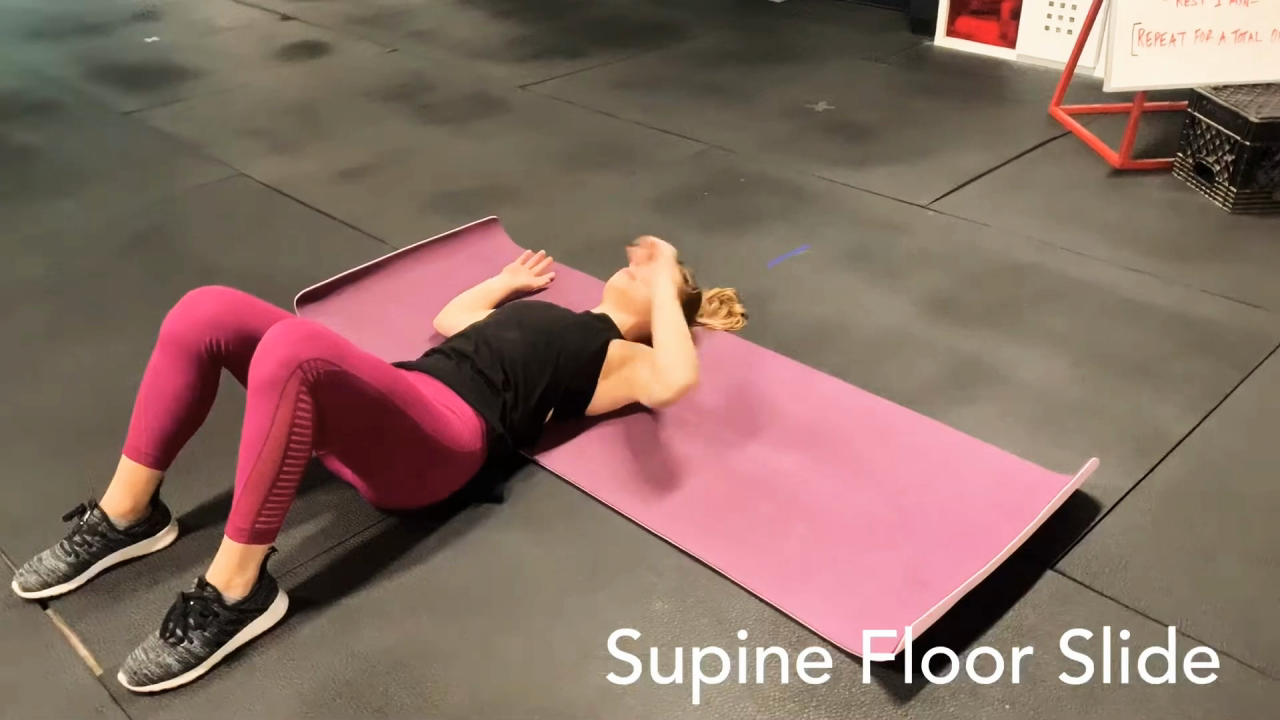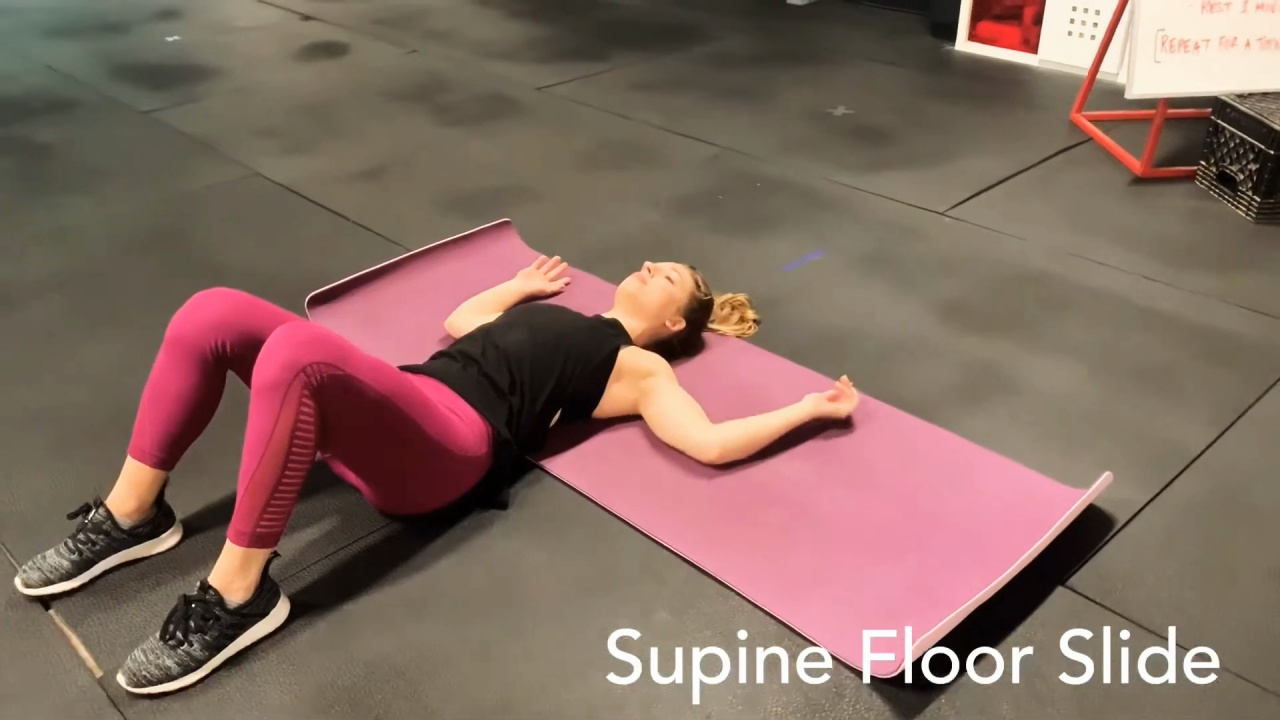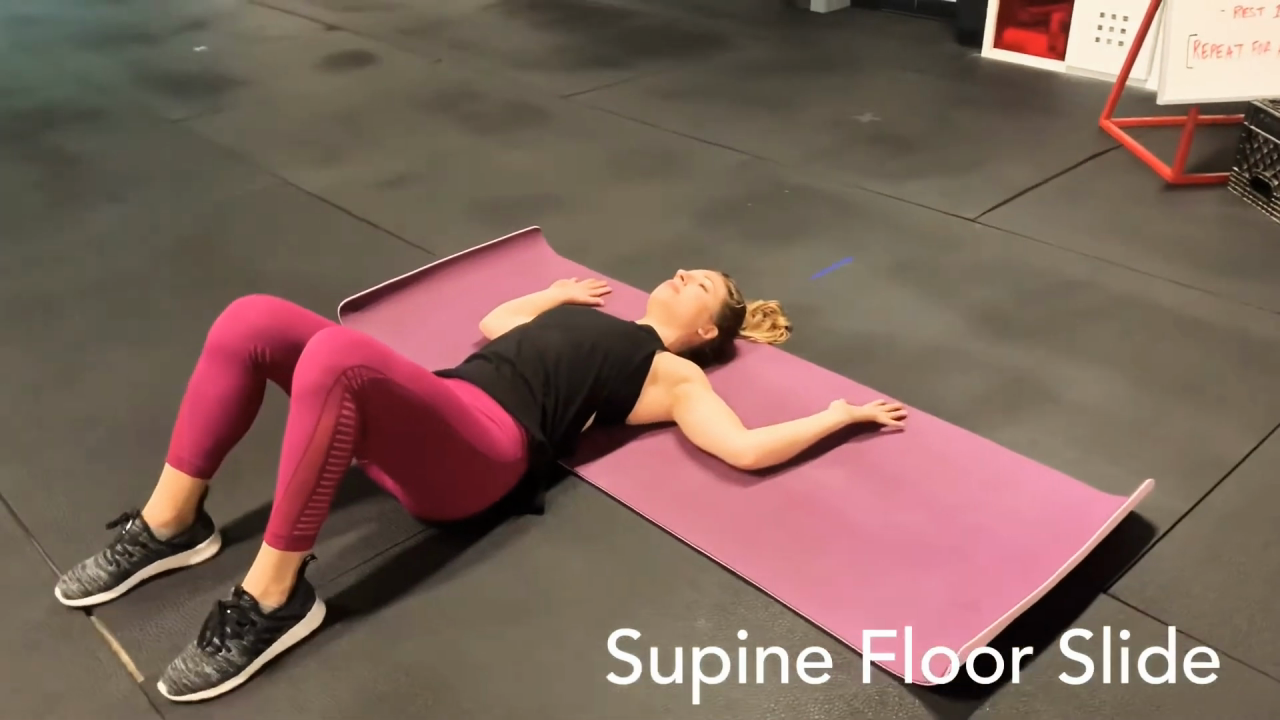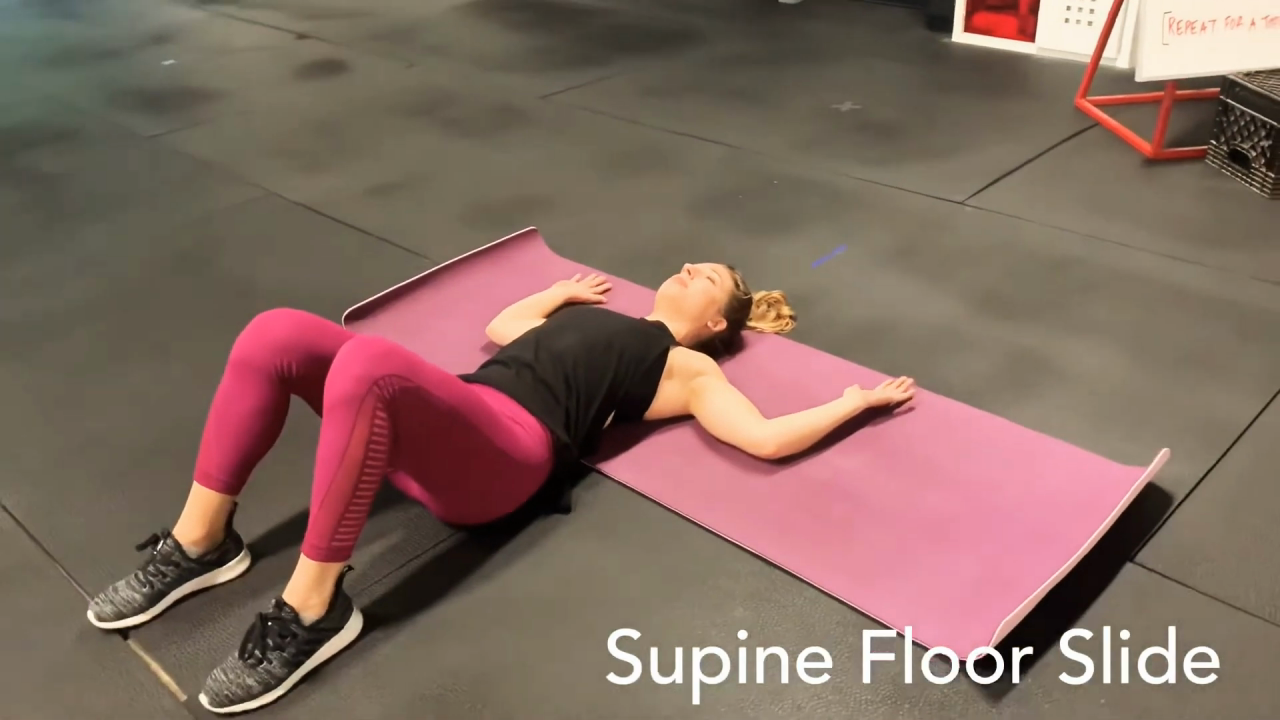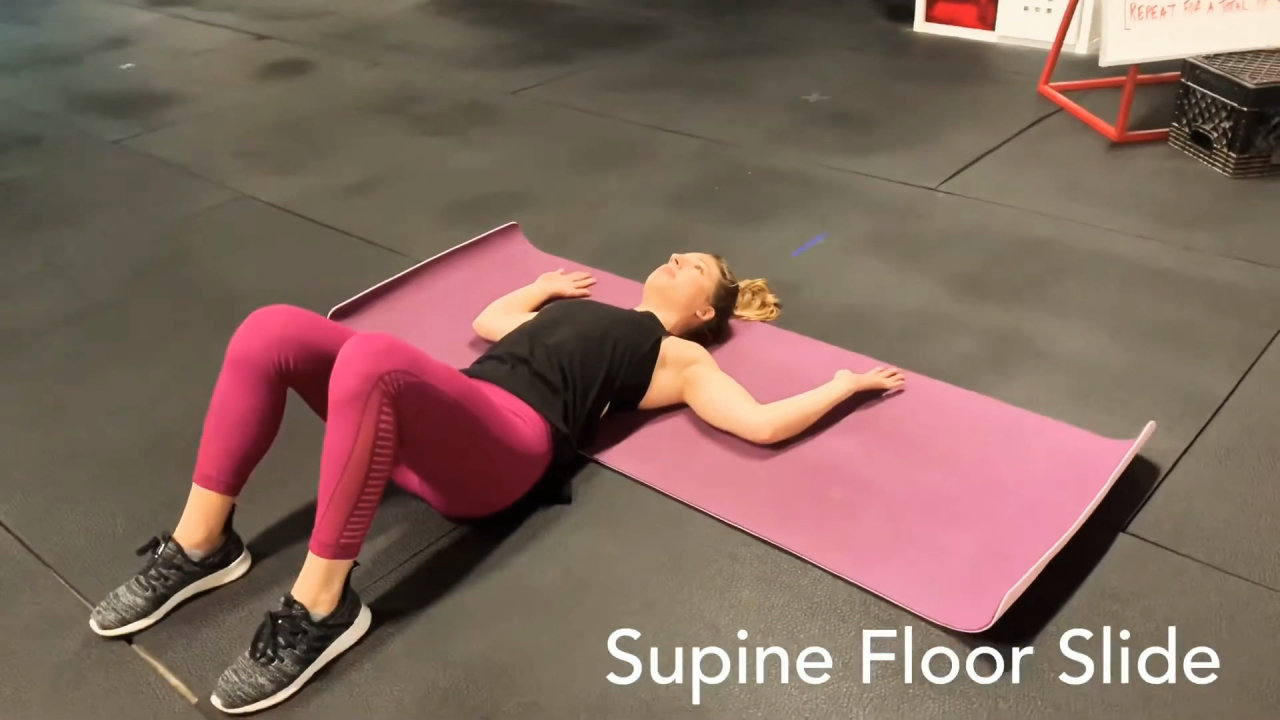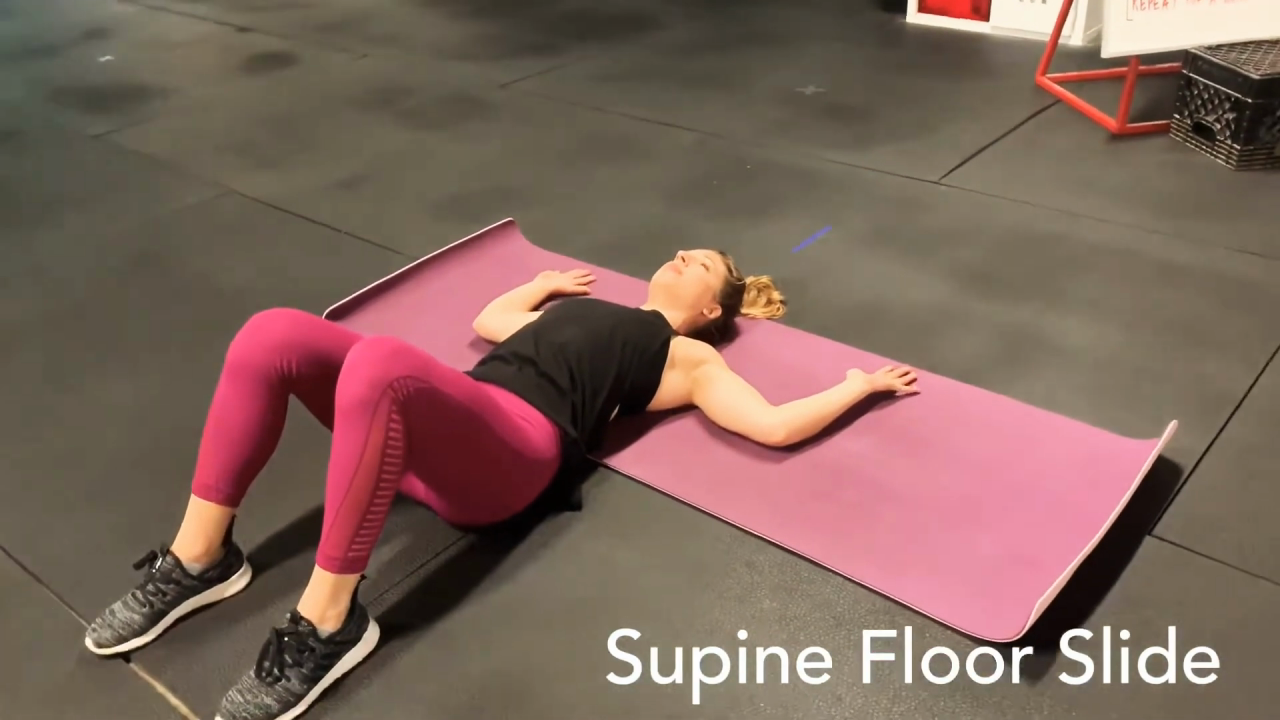
dt=0.7s
person 1, frame 1
left shoulder: (626, 359)
right shoulder: (546, 312)
left elbow: (676, 381)
right elbow: (448, 319)
left wrist: (661, 277)
right wrist: (507, 282)
left hip: (442, 438)
right hip: (389, 405)
left knee: (292, 348)
right knee: (207, 312)
left ankle: (236, 590)
right ankle: (126, 514)
person 1, frame 2
left shoulder: (640, 366)
right shoulder: (560, 315)
left elbow: (708, 441)
right elbow: (460, 322)
left wrist: (810, 407)
right wrist: (520, 284)
left hip: (448, 442)
right hip: (393, 407)
left knee: (293, 351)
right knee: (213, 313)
left ankle: (239, 592)
right ankle: (132, 516)
person 1, frame 3
left shoulder: (671, 372)
right shoulder: (586, 317)
left elbow: (745, 447)
right elbow: (493, 321)
left wrist: (841, 413)
right wrist: (556, 292)
left hip: (480, 449)
right hip: (424, 414)
left knee: (335, 353)
right knee: (252, 320)
left ankle: (273, 596)
right ankle: (170, 524)
person 1, frame 4
left shoulder: (687, 368)
right shoulder: (591, 315)
left elbow: (766, 437)
right elbow: (500, 326)
left wrist: (857, 401)
right wrist: (563, 289)
left hip: (507, 451)
right hip: (442, 426)
left knee: (366, 362)
right knee: (275, 335)
left ankle: (312, 607)
right ankle: (201, 541)
person 1, frame 5
left shoulder: (679, 356)
right shoulder: (580, 310)
left elbow: (762, 422)
right elbow: (488, 320)
left wrist: (848, 382)
right wrist: (547, 285)
left hip: (505, 442)
right hip: (438, 417)
left knee: (371, 357)
right knee: (271, 331)
left ankle: (321, 604)
right ankle: (200, 544)
person 1, frame 6
left shoulder: (687, 357)
right shoulder: (581, 306)
left elbow: (775, 424)
right elbow: (489, 319)
left wrist: (858, 383)
right wrist: (546, 280)
left hip: (516, 446)
right hip: (441, 426)
left knee: (378, 361)
right knee: (272, 334)
left ankle: (328, 620)
right ankle: (200, 558)
